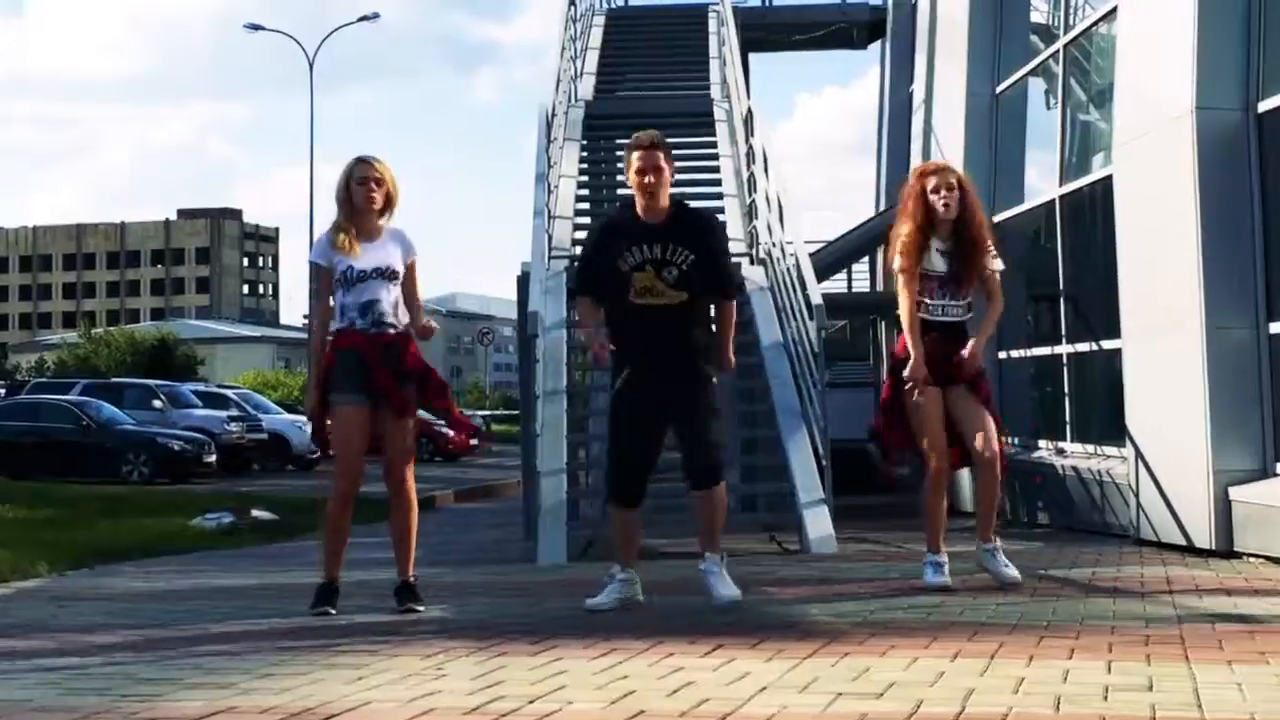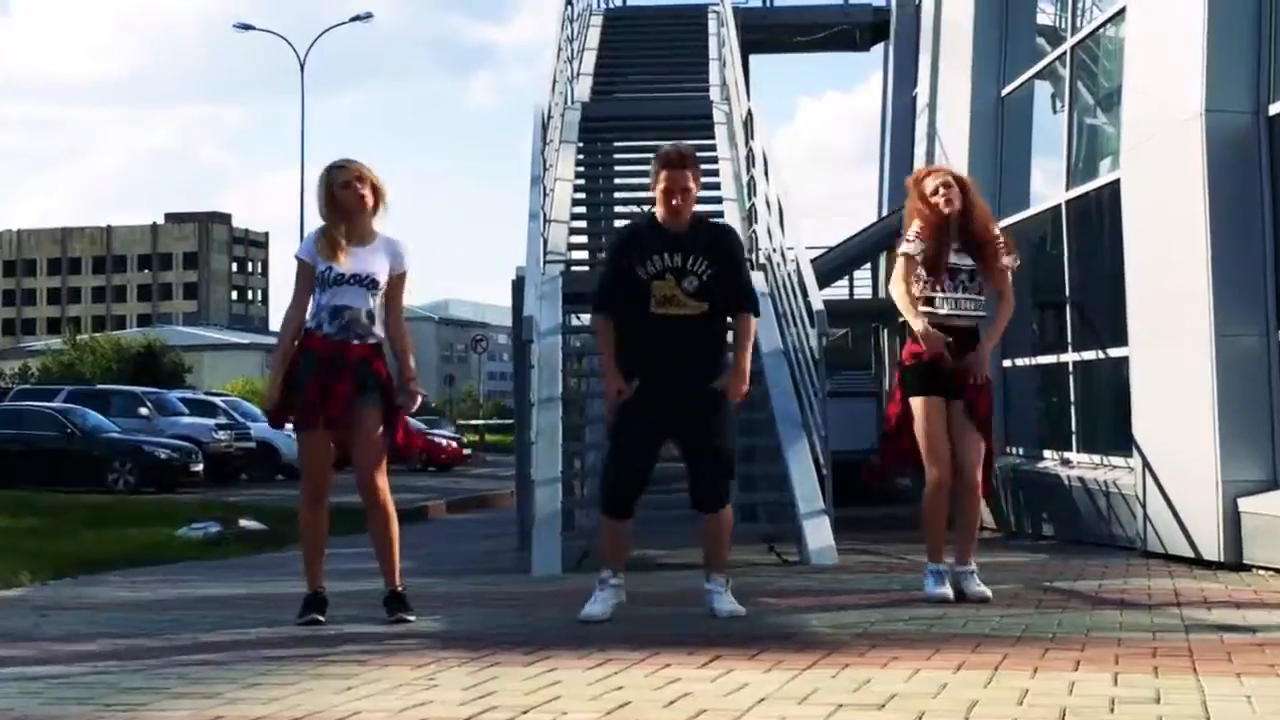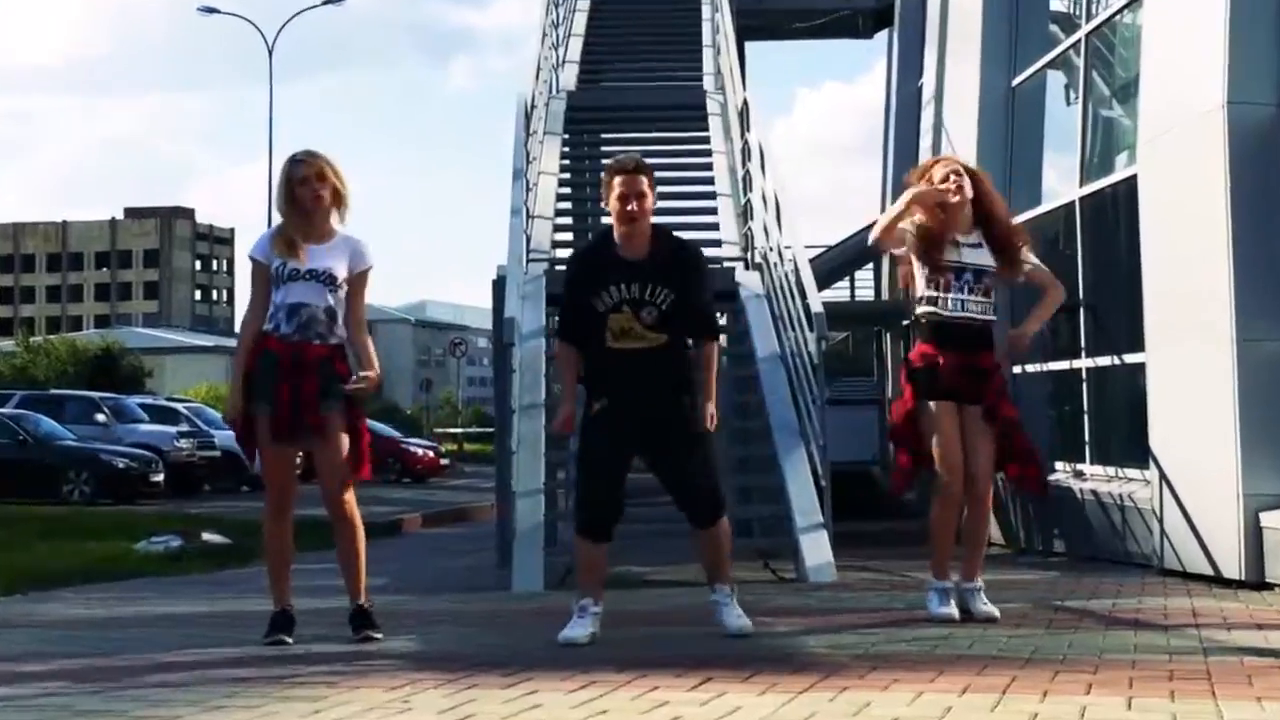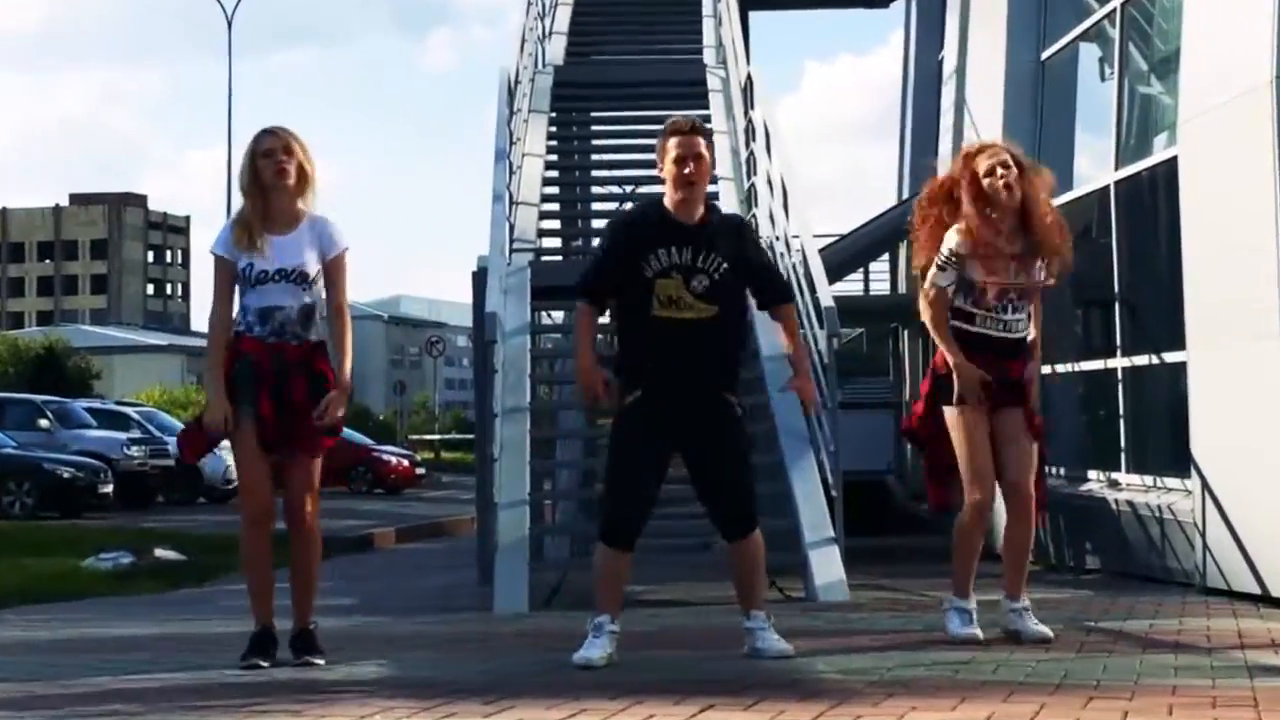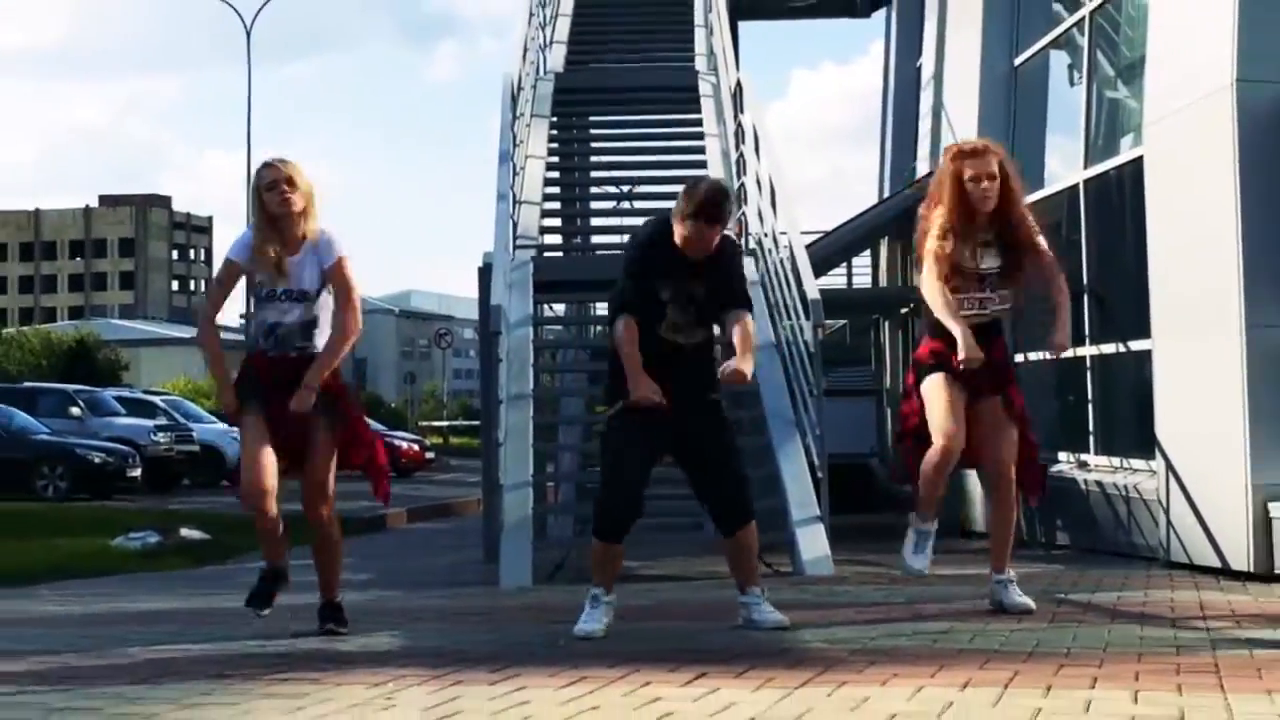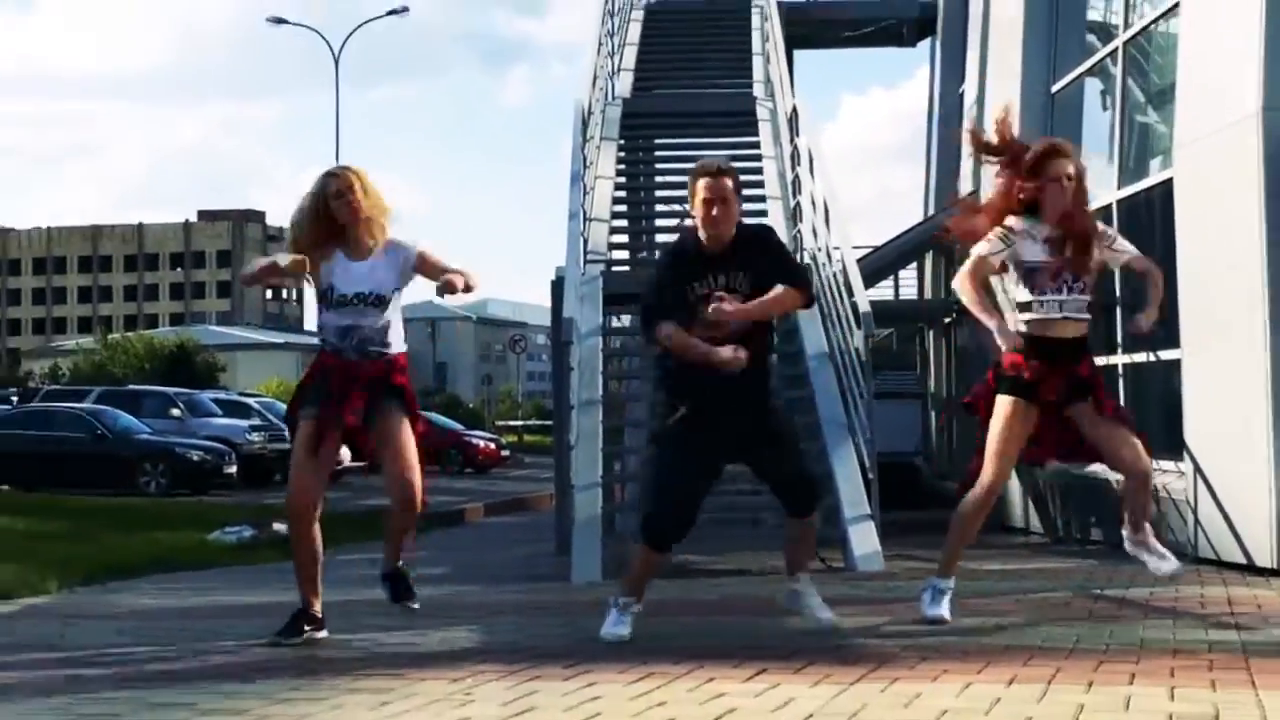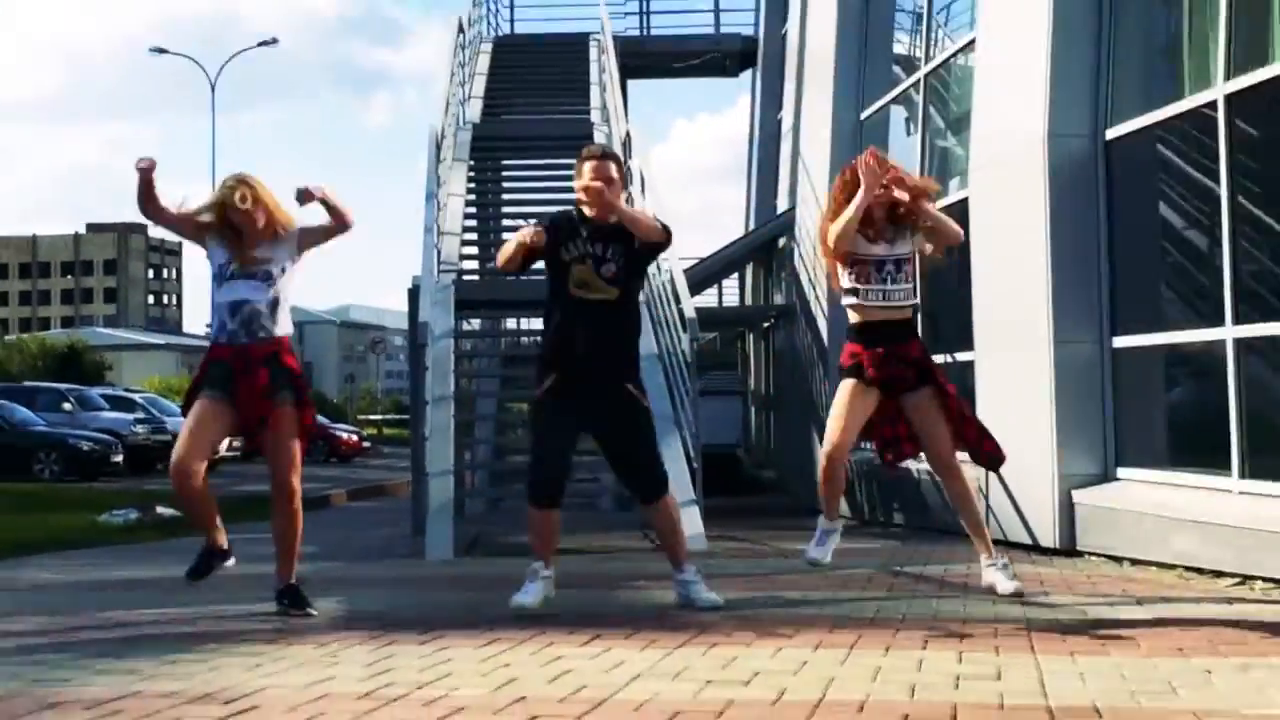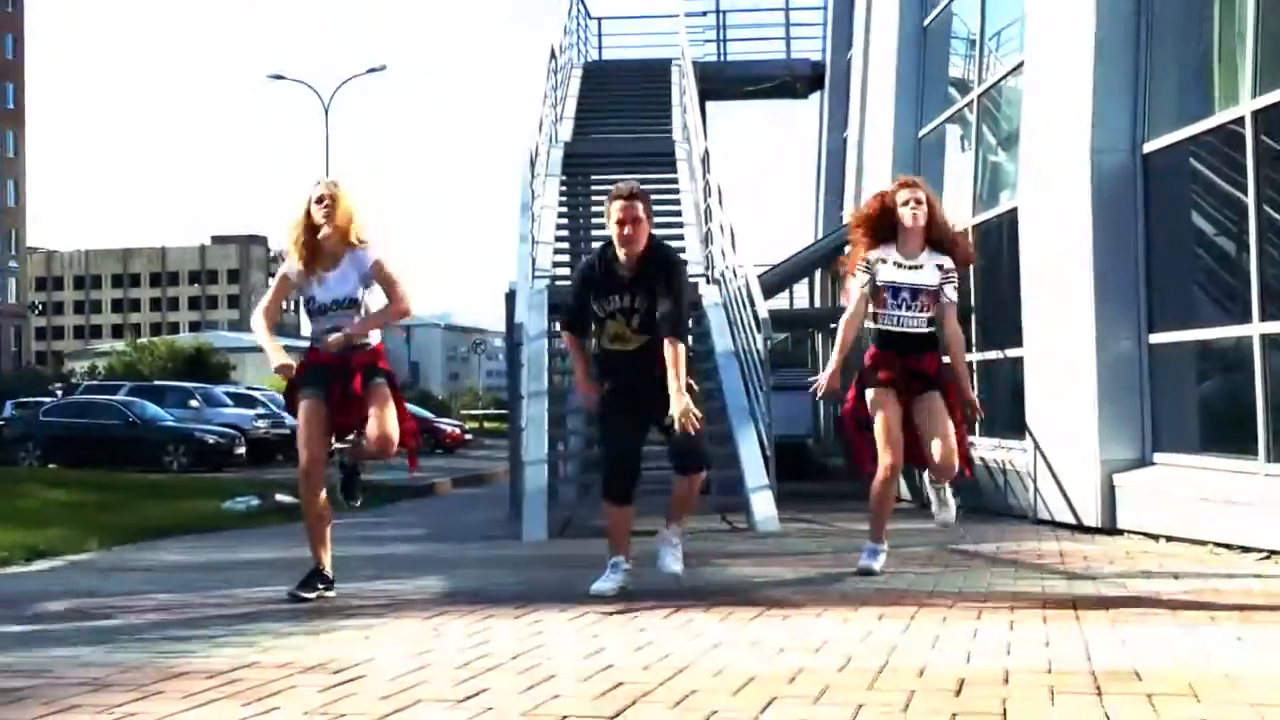
dt=0.4s
person 1, frame 1
left shoulder: (702, 226)
right shoulder: (609, 230)
left elbow: (726, 291)
right elbow: (586, 293)
left wrist: (725, 348)
right wrist: (594, 332)
left hip: (692, 366)
right hip: (635, 369)
left knee: (707, 463)
right knee: (625, 476)
left ankle: (714, 566)
right ankle: (625, 577)
person 1, frame 2
left shoulder: (720, 239)
right shoulder: (629, 240)
left elbow: (745, 308)
right elbow: (605, 310)
left wrist: (741, 366)
right wrist: (612, 371)
left hip: (703, 384)
right hip: (642, 385)
left knee: (714, 486)
right knee: (617, 486)
left ankle: (716, 585)
right ankle: (611, 584)
person 1, frame 3
left shoulder: (684, 258)
right shoulder: (588, 261)
left elbow: (706, 333)
right elbow: (568, 336)
left wrist: (708, 398)
right wrist: (569, 400)
left hip: (673, 404)
right hip: (608, 406)
left knee: (707, 500)
right knee: (594, 510)
left ankle: (723, 598)
right ankle: (587, 611)
person 1, frame 4
left shoulder: (735, 233)
right shoulder: (631, 227)
left elbow: (777, 296)
right elbow: (590, 297)
left wrist: (801, 365)
right wrist: (585, 360)
left hip: (713, 397)
right hip: (645, 395)
left knee: (739, 511)
right knee: (622, 512)
person 1, frame 5
left shoulder: (726, 253)
right shoulder: (647, 246)
left elbow: (739, 311)
right elbow: (625, 311)
left wrist: (745, 357)
right wrist: (634, 373)
left hip: (696, 396)
right hip: (636, 400)
left knee: (734, 501)
right knee: (617, 504)
left ankle: (752, 598)
right ankle: (601, 599)
person 1, frame 6
left shoulder: (760, 243)
right shoulder: (675, 255)
left elbow: (799, 292)
right elbow: (658, 324)
left wrist: (745, 313)
right wrist: (711, 354)
left hip: (752, 404)
right hip: (691, 408)
left knee: (802, 491)
right knee: (665, 516)
left ankle: (798, 583)
right ankle: (625, 604)
person 1, frame 7
left shoulder: (634, 236)
right shoulder: (558, 226)
left elbow: (660, 236)
right elbow: (505, 263)
left wrist: (616, 207)
right wrist: (522, 241)
left hip: (617, 380)
right hip: (561, 379)
left knee: (650, 477)
right knee: (545, 478)
left ankle: (685, 576)
right ankle: (540, 573)
person 1, frame 8
left shoulder: (666, 265)
right shoulder: (593, 267)
left elbow: (674, 331)
right elbow: (571, 327)
left wrist: (678, 392)
right wrist: (584, 379)
left hip: (662, 380)
right hip: (615, 386)
left knee: (693, 461)
right knee: (617, 476)
left ankle: (673, 532)
right ankle: (618, 565)
person 2, frame 1
left shoulder: (400, 241)
right shoulder: (328, 246)
right elbow: (320, 315)
left wrist: (421, 325)
right wrist: (313, 382)
left hip: (397, 357)
right hip: (350, 358)
left knee: (401, 477)
right knee: (347, 479)
left ankle: (406, 580)
right ankle: (329, 583)
person 2, frame 2
left shoulder: (390, 249)
right shoulder: (317, 244)
left elbow: (395, 321)
right elbow: (297, 310)
left wrist: (409, 379)
right wrist: (277, 374)
left hip: (365, 365)
right hip: (316, 362)
left knee: (374, 484)
right knee: (315, 485)
left ankle: (394, 590)
right ankle: (315, 592)
person 2, frame 3
left shoulder: (352, 249)
right shoulder: (271, 243)
left elbow: (356, 322)
right elbow: (255, 315)
left wrist: (370, 368)
right wrist: (237, 382)
left hip: (326, 369)
right hip: (274, 366)
left knee: (340, 494)
right knee: (279, 497)
left ankle: (359, 605)
right ankle: (282, 609)
person 2, frame 4
left shoulder: (322, 232)
right shoulder: (236, 234)
left elbow: (338, 313)
right elbow: (221, 315)
left wrist: (342, 384)
right wrist: (216, 390)
left hip: (305, 368)
right hip: (250, 367)
left knee: (302, 507)
right knee: (256, 507)
person 2, frame 5
left shoulder: (325, 245)
right shoulder: (249, 246)
left elbow: (350, 322)
right elbow: (207, 313)
left wrist: (311, 386)
right wrist: (223, 384)
left hip: (316, 378)
right hip: (262, 378)
left knee: (319, 504)
right knee: (257, 488)
left ankle: (331, 600)
right ankle: (274, 565)
person 2, frame 6
left shoulder: (398, 253)
right shoulder: (318, 256)
left elbow: (460, 279)
right elbow: (250, 276)
left wrist: (455, 279)
right wrist: (273, 265)
left hip: (384, 380)
right hip: (330, 380)
left knee: (408, 492)
right knee: (299, 502)
left ankle: (393, 564)
right ankle: (311, 610)
person 2, frame 7
left shoulder: (288, 241)
right shoulder: (215, 241)
left elbow: (343, 224)
right elbow: (154, 213)
left wrist: (320, 196)
right wrist: (145, 178)
left hip: (274, 364)
right hip: (225, 366)
left knee: (287, 483)
right knee: (183, 469)
left ankle: (287, 584)
right ankle: (216, 543)
person 2, frame 8
left shoulder: (364, 256)
right shoulder: (298, 266)
left elbow: (402, 306)
right elbow: (261, 316)
left wrist: (349, 334)
right wrist: (274, 352)
left hip: (364, 365)
right hip: (319, 368)
left knee: (385, 440)
right knee: (310, 467)
left ankle: (352, 461)
right ankle: (321, 570)
person 3, frame 1
left shoulder: (977, 241)
right shoulder: (912, 239)
left elbow: (995, 299)
right elbow: (907, 303)
left wrist: (977, 344)
right wrist: (916, 360)
left hip: (959, 355)
right hip: (918, 355)
left knee: (989, 451)
right knee: (937, 462)
left ankle: (988, 546)
right ankle: (934, 557)
person 3, frame 2
left shoulder: (989, 242)
right shoulder: (921, 233)
left elbow: (1005, 302)
right elbow: (897, 285)
left wrist: (987, 349)
right wrist: (918, 322)
left hip: (969, 364)
right hip: (924, 361)
left knee: (972, 475)
right knee: (940, 473)
left ankle: (965, 567)
right ankle: (935, 567)
person 3, frame 3
left shoulder: (1000, 242)
right shoulder: (924, 232)
left elbow: (1054, 289)
right elbow: (878, 239)
left wrist: (1028, 328)
right wrist: (909, 199)
left hip: (982, 363)
right hip: (933, 361)
left knee: (981, 482)
right knee: (951, 482)
left ankle: (971, 585)
right ankle: (940, 585)
person 3, frame 4
left shoulder: (1042, 236)
right shoulder: (962, 237)
right elbow: (929, 306)
left wrist: (1036, 361)
right wrist: (959, 366)
left hip: (1013, 372)
right hip: (963, 369)
left knee: (1023, 494)
right knee: (979, 495)
person 3, frame 5
left shoulder: (1016, 229)
right shoulder: (945, 227)
left elbow: (1055, 279)
right elbow: (930, 281)
left wrist: (1062, 324)
right wrist: (961, 332)
left hip: (993, 357)
right hip: (944, 354)
left knee: (1006, 476)
right knee: (950, 443)
left ankle: (1001, 580)
right ankle: (924, 521)
person 3, frame 6
left shoulder: (1094, 235)
right shoulder: (1013, 230)
left elbow: (1151, 270)
right elbow: (965, 280)
left wrist: (1150, 311)
right wrist: (996, 325)
left hip: (1077, 368)
right hip: (1025, 366)
left knee: (1138, 467)
right knee: (990, 483)
left ankle: (1137, 533)
right ankle: (940, 583)
person 3, frame 7
left shoulder: (910, 231)
right shoulder: (847, 238)
left elbow: (954, 236)
right elbow: (834, 239)
left wrist: (914, 202)
right wrist: (863, 194)
left hip: (909, 353)
right hip: (863, 354)
left knee: (946, 461)
right knee: (833, 448)
left ankle: (991, 560)
right ankle: (830, 522)
person 3, frame 8
left shoulder: (942, 264)
right shoulder: (874, 258)
left elbow: (951, 328)
right elbow: (853, 315)
left wrist: (965, 385)
right wrist: (834, 365)
left hip: (925, 363)
right hip: (883, 362)
left knee: (945, 461)
right knee: (890, 462)
left ankle: (939, 485)
right ankle: (876, 545)
